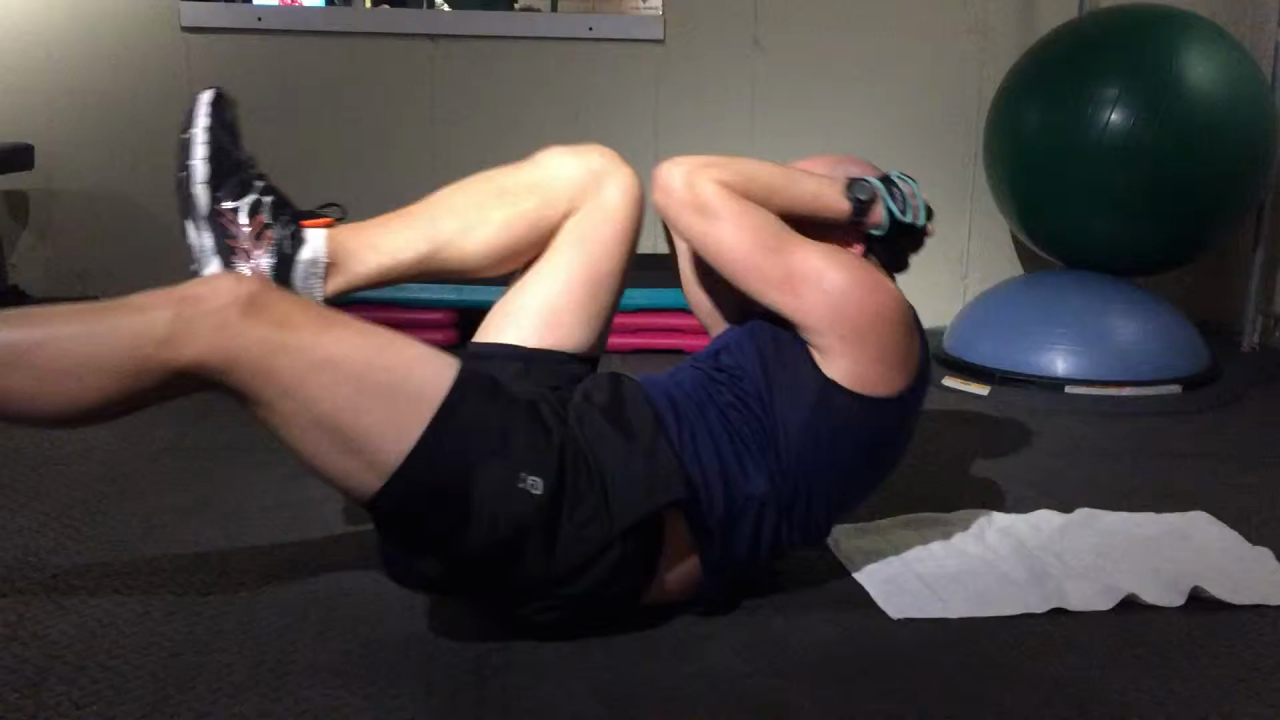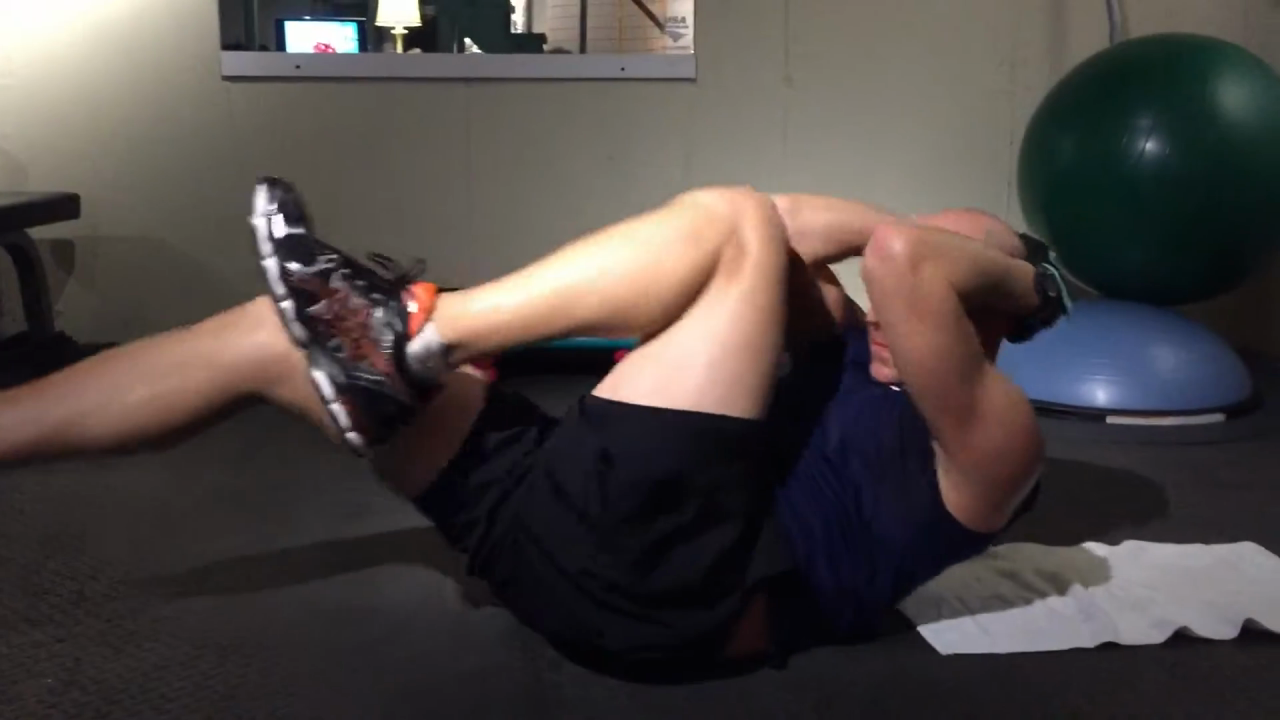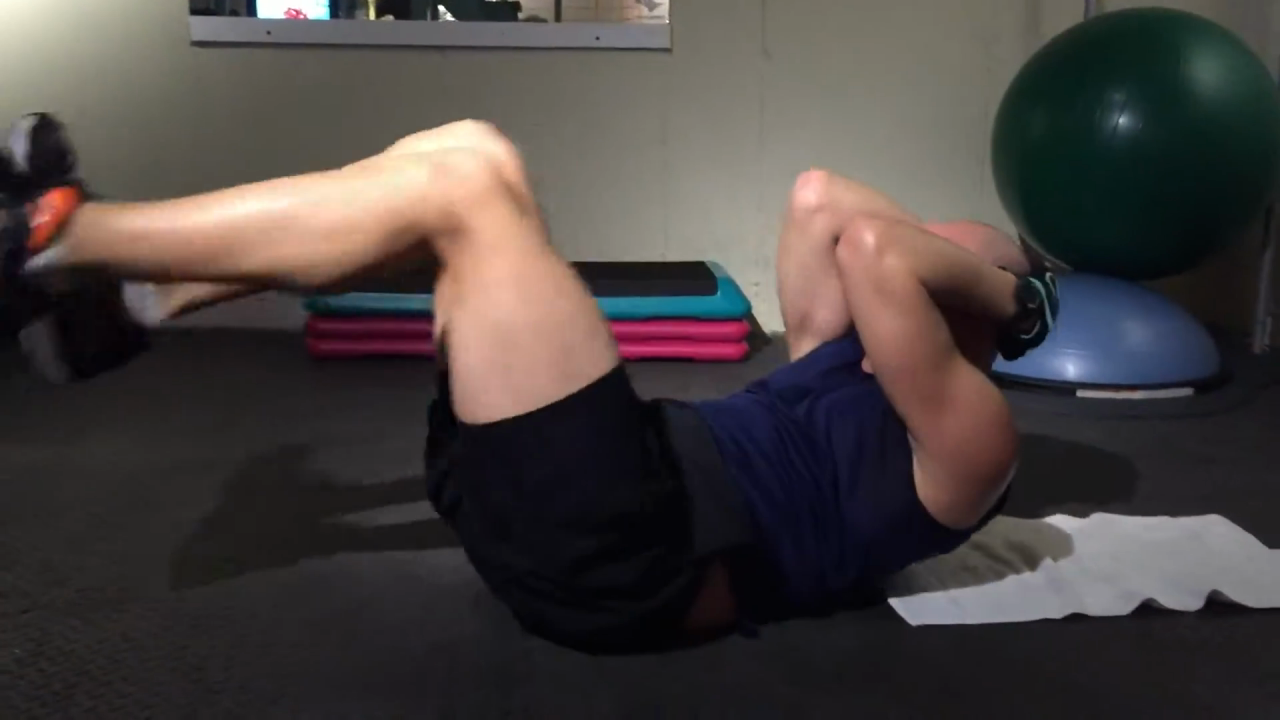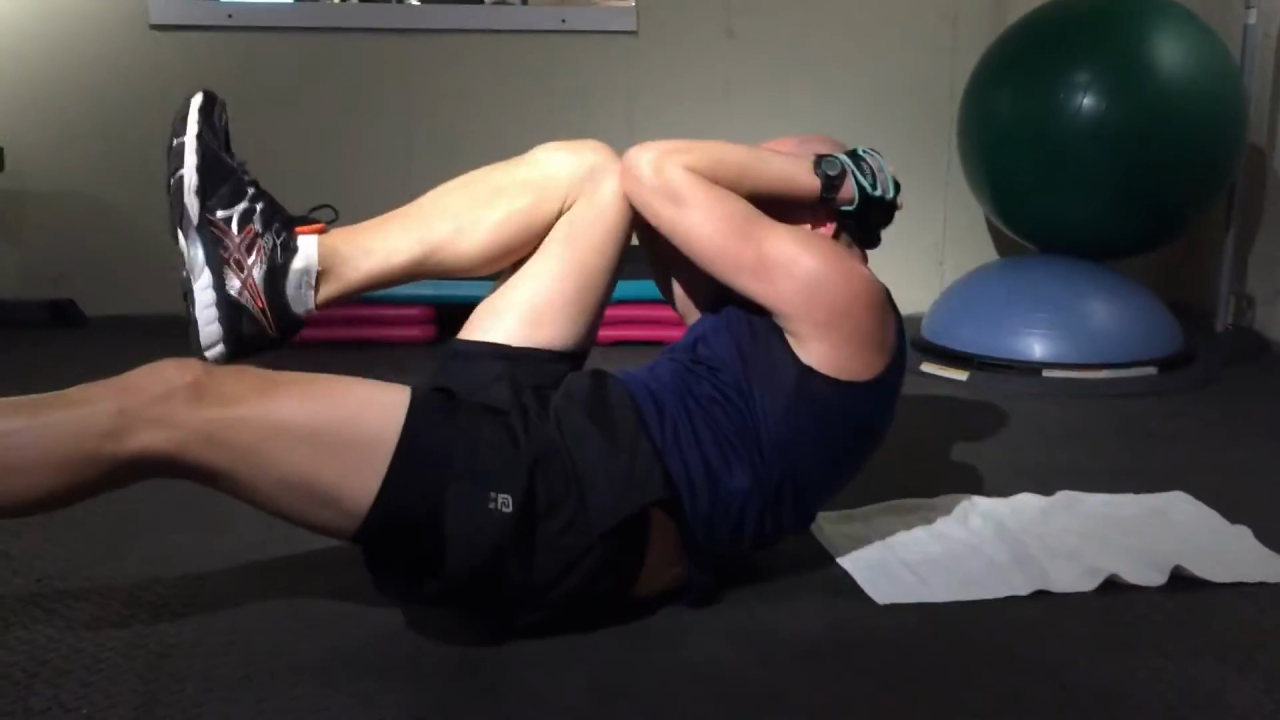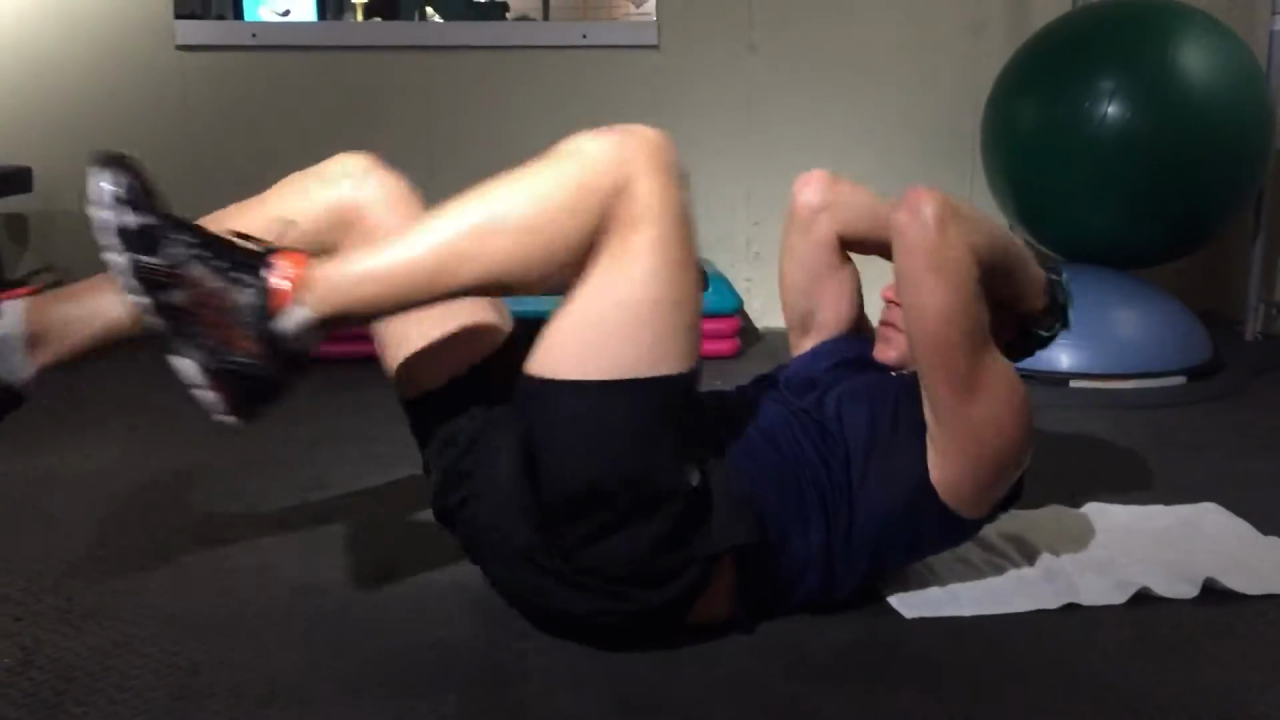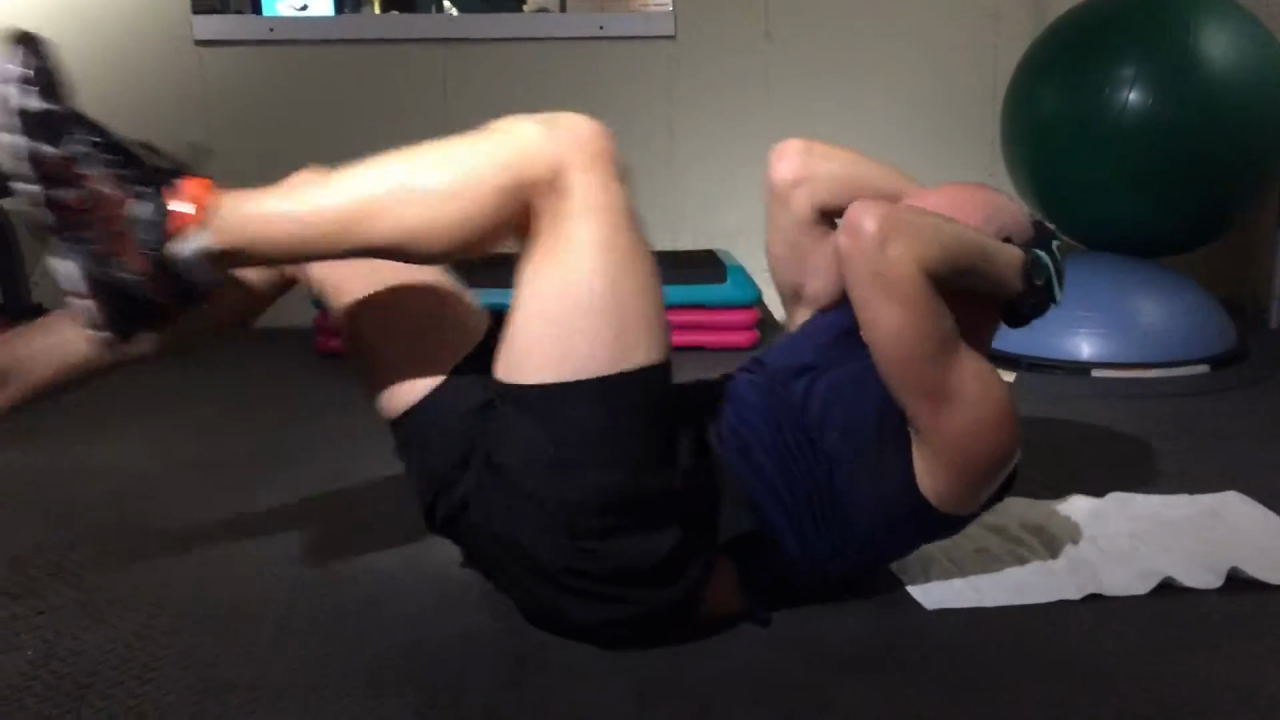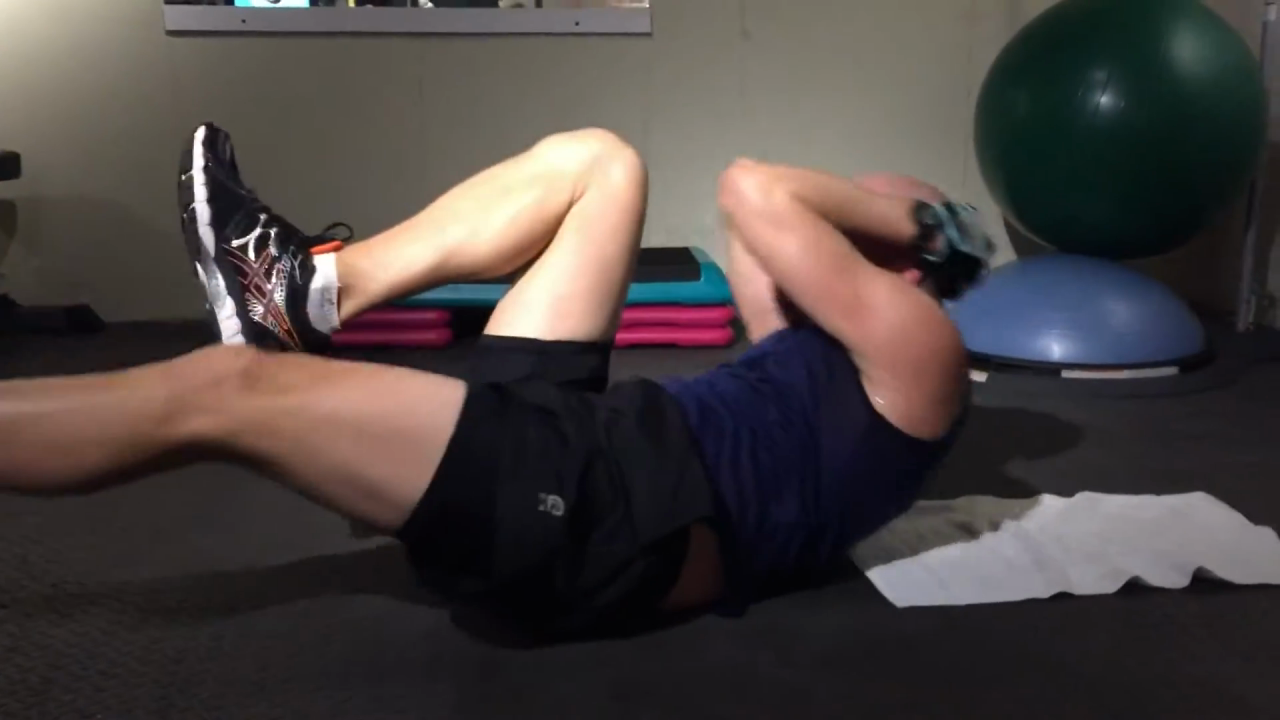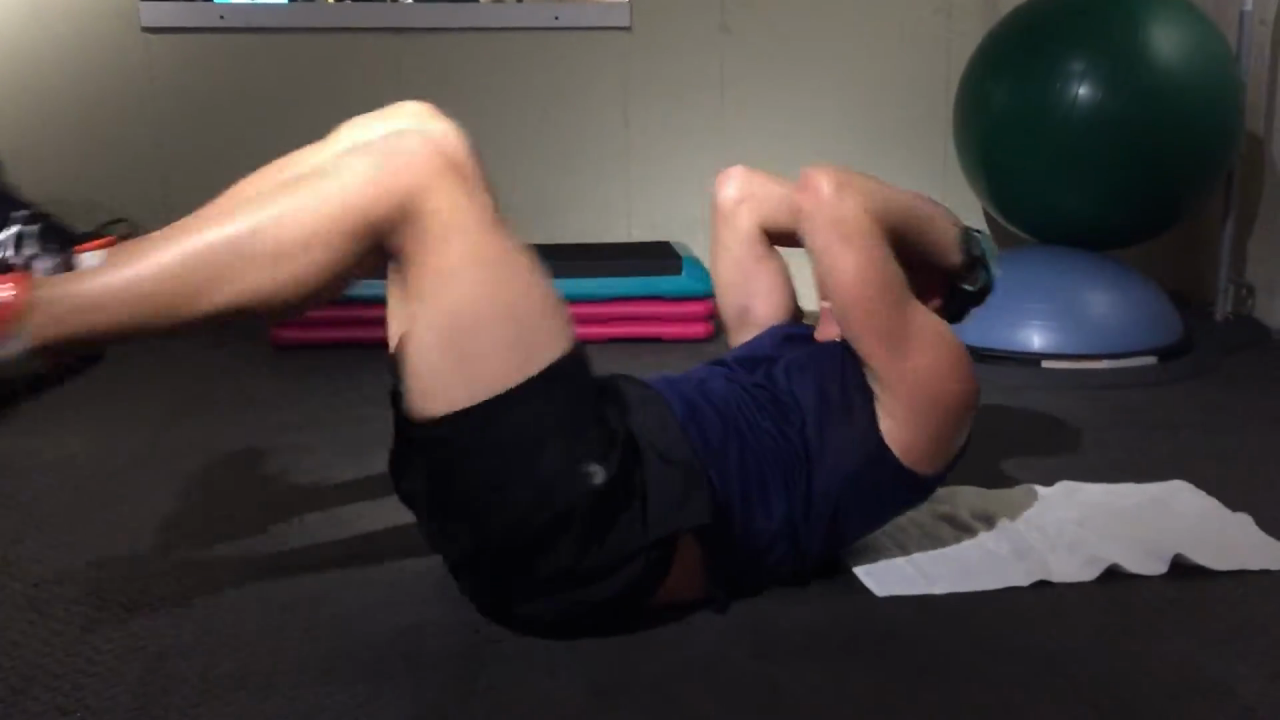
dt=0.7s
person 1, frame 1
left shoulder: (870, 315)
right shoulder: (804, 341)
left elbow: (686, 185)
right elbow: (697, 215)
left wrist: (839, 198)
right wrist: (845, 201)
left hip: (576, 516)
right hip: (559, 444)
left knee: (218, 317)
right knee: (591, 177)
right ankle: (307, 257)
person 1, frame 2
left shoulder: (992, 440)
right shoulder: (859, 359)
left elbow: (896, 254)
right elbow: (795, 219)
left wrist: (1014, 279)
right wrist: (942, 231)
left hip: (654, 561)
right hip: (560, 503)
left knee: (728, 224)
right knee: (279, 329)
left ankle: (413, 336)
person 1, frame 3
left shoulder: (969, 438)
right shoulder: (850, 360)
left elbow: (874, 250)
right elbow: (820, 197)
left wrist: (994, 286)
right wrist: (959, 242)
left hip: (613, 544)
right hip: (564, 486)
left knee: (441, 197)
right knee: (464, 156)
right ankle: (153, 282)
person 1, frame 4
left shoulder: (839, 296)
right shoulder: (777, 316)
left elbow: (659, 172)
right elbow: (668, 208)
left wrist: (813, 174)
right wrist: (813, 175)
left hip: (566, 510)
right hip: (526, 429)
left knee: (170, 405)
right knee: (588, 174)
right ankle: (295, 270)
person 1, frame 5
left shoulder: (982, 427)
right shoulder: (867, 357)
left elbow: (927, 222)
right elbow: (819, 199)
left wrist: (1022, 283)
left hip: (621, 533)
right hip: (545, 474)
left knee: (628, 160)
right knee: (354, 186)
left ankle: (281, 311)
person 1, frame 6
left shoulder: (970, 421)
right shoulder: (850, 322)
left elbow: (875, 235)
right elbow: (795, 169)
left wrist: (1003, 264)
right wrist: (932, 194)
left hip: (610, 541)
right hip: (533, 480)
left knee: (555, 154)
right knee: (311, 232)
left ankle: (182, 227)
person 1, frame 7
left shoulder: (917, 345)
right shoulder: (837, 347)
left elbow: (756, 193)
right elbow: (768, 213)
left wrist: (912, 225)
right wrist: (891, 211)
left hip: (609, 520)
right hip: (570, 439)
left knee: (220, 389)
right knee: (596, 161)
right ankle: (311, 289)
person 1, frame 8
left shoulder: (928, 383)
right shoulder: (803, 348)
left elbow: (827, 199)
right elbow: (740, 192)
left wrist: (935, 235)
right wrist: (909, 221)
left hip: (586, 525)
right hip: (548, 470)
left knee: (411, 173)
right knee: (408, 135)
right ankle: (97, 276)
